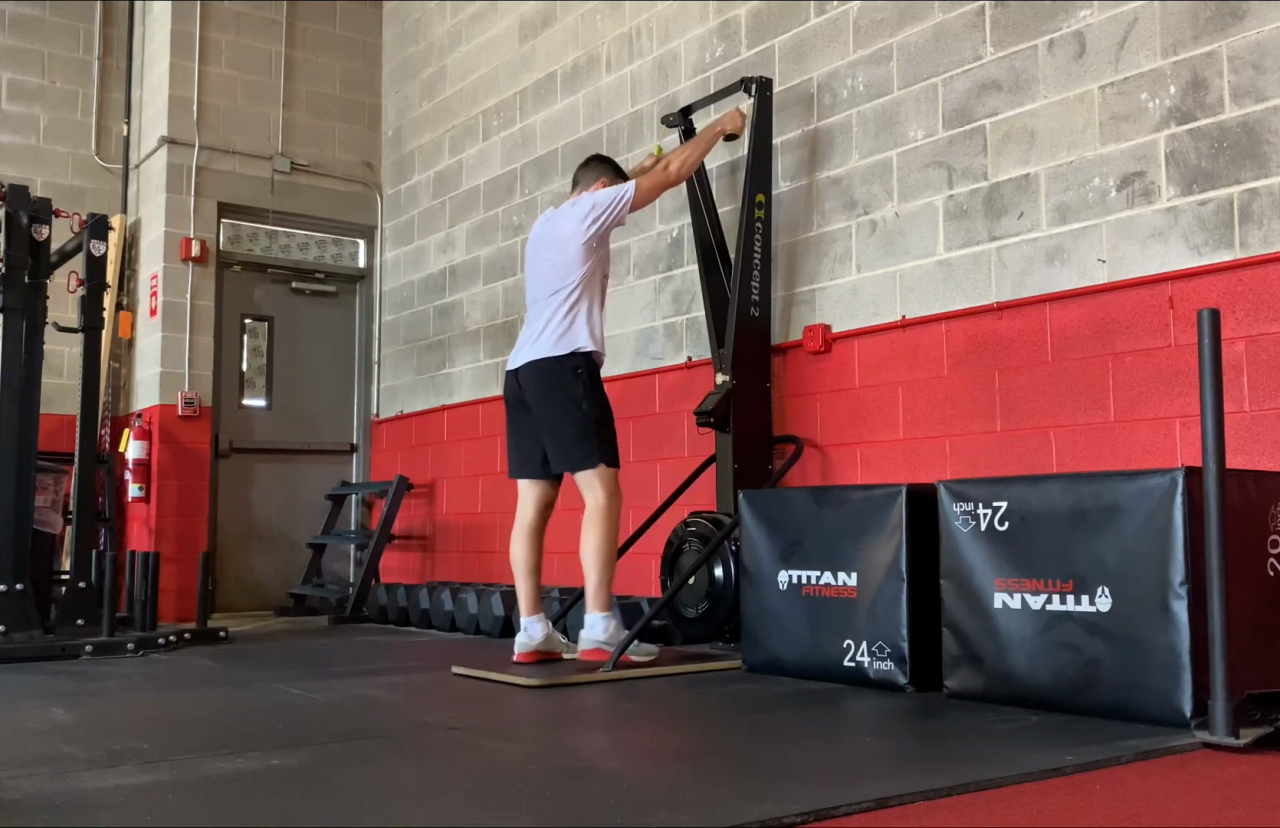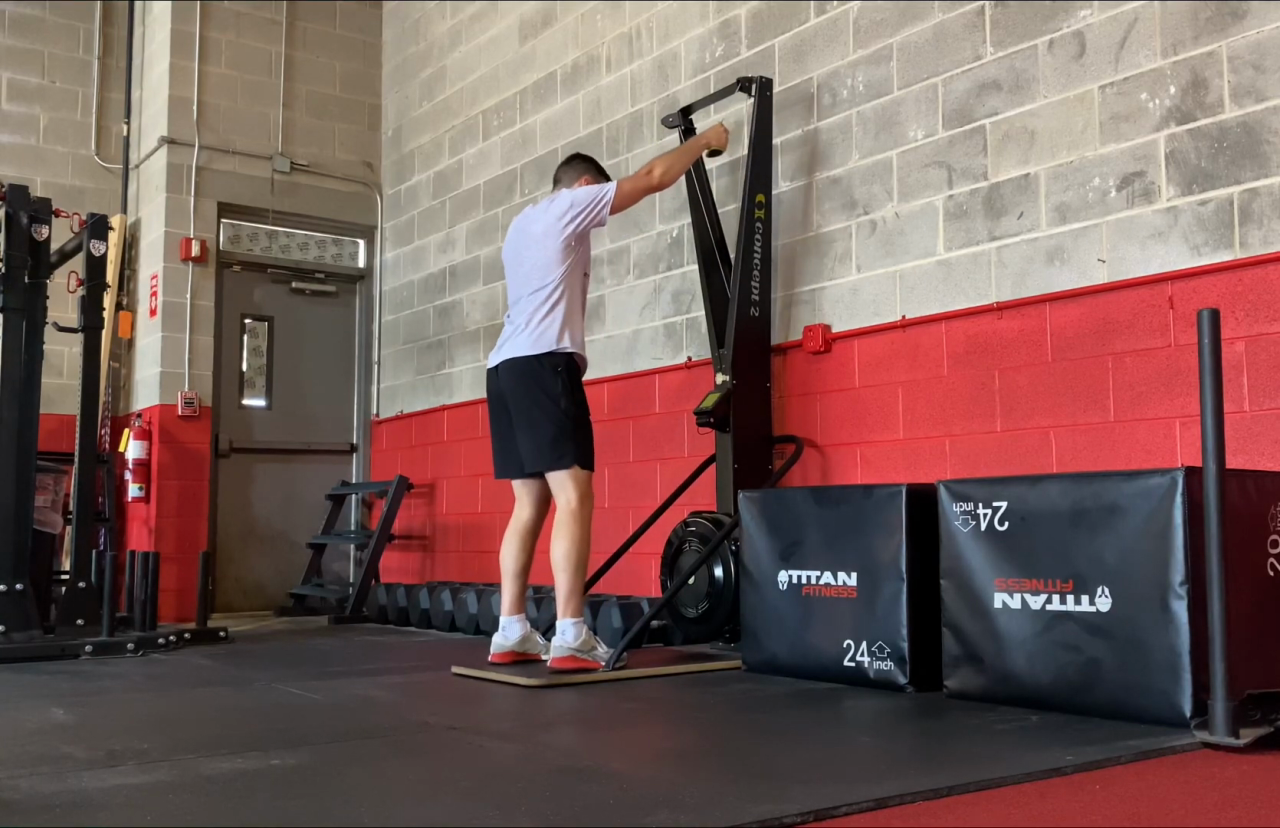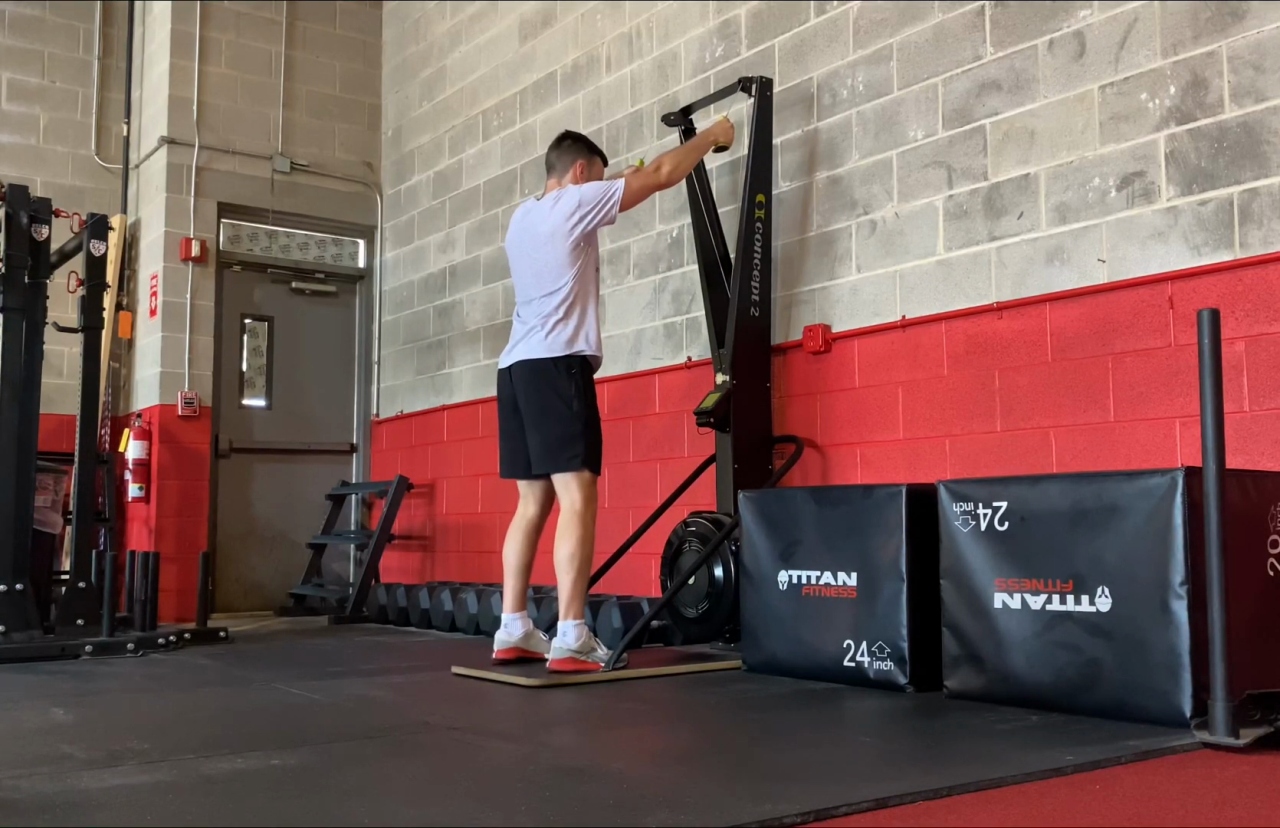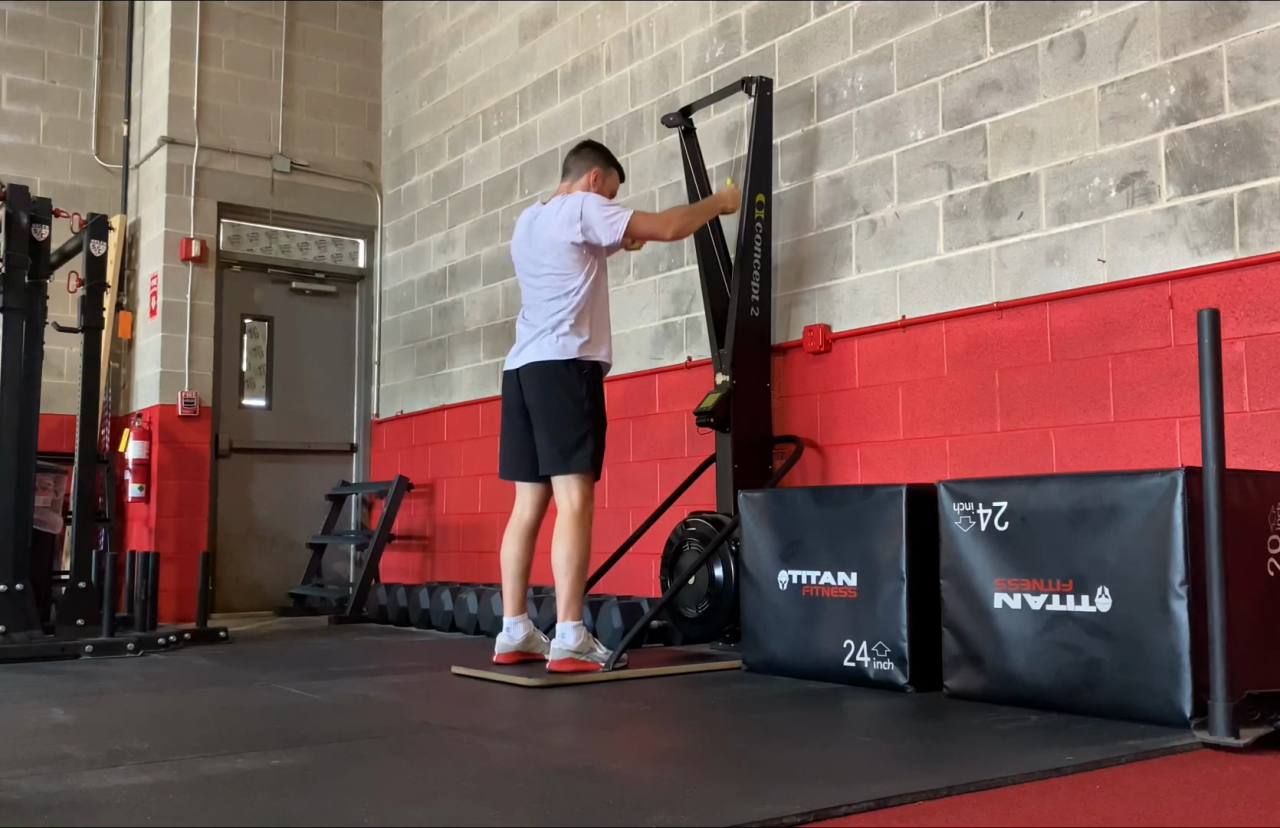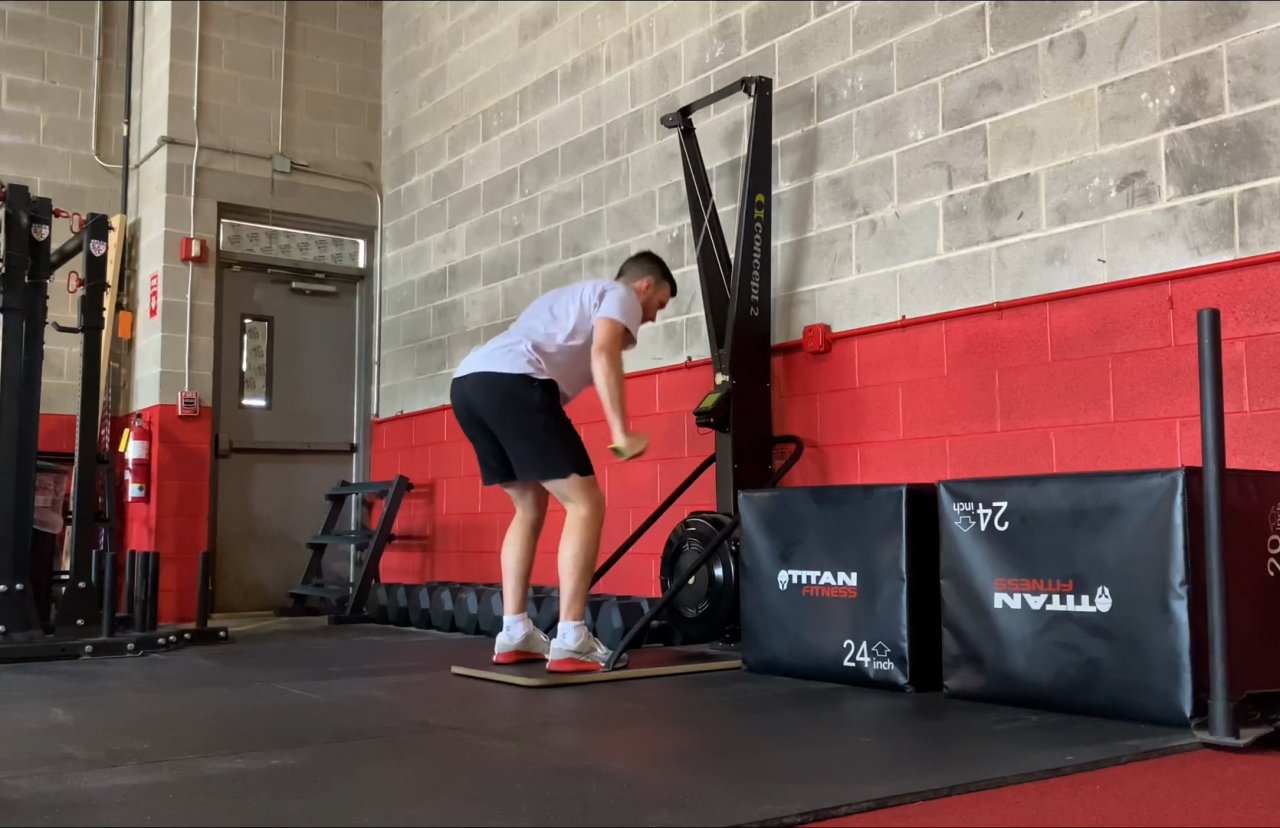
dt=1s
person 1, frame 1
left shoulder: (547, 222)
right shoulder: (589, 209)
right elbow: (674, 172)
left wrist: (637, 169)
right wrist: (721, 126)
left hip: (523, 369)
right hip: (564, 365)
left knee: (534, 504)
right knee: (601, 493)
left ankle: (532, 631)
right ankle: (601, 627)
person 1, frame 2
left shoulder: (525, 222)
right shoulder: (567, 206)
right elbow: (654, 176)
right wrist: (705, 141)
left hip: (506, 369)
right hip: (543, 364)
left knee: (530, 505)
right knee: (573, 498)
left ankle: (512, 632)
right ankle: (571, 638)
person 1, frame 3
left shoulder: (524, 216)
right shoulder: (573, 203)
right elbow: (663, 175)
left wrist: (618, 181)
right wrist: (712, 135)
left hip: (517, 368)
right hip: (556, 365)
left knee: (532, 502)
right knee: (576, 499)
left ankle: (514, 629)
right ankle: (571, 638)
person 1, frame 4
left shoulder: (529, 220)
right shoulder: (581, 208)
right elbow: (667, 228)
left wrist: (615, 245)
right wrist: (718, 202)
left hip: (522, 367)
right hip: (563, 364)
left knee: (529, 504)
right knee: (574, 500)
left ankle: (515, 632)
right ankle: (570, 640)
person 1, frame 5
left shoulder: (583, 295)
right shoulder: (623, 295)
right elbow: (604, 352)
right wrist: (621, 430)
left hip: (468, 381)
right hip: (510, 382)
left knee: (531, 505)
right knee: (585, 503)
left ankle: (515, 633)
right ankle: (571, 641)
